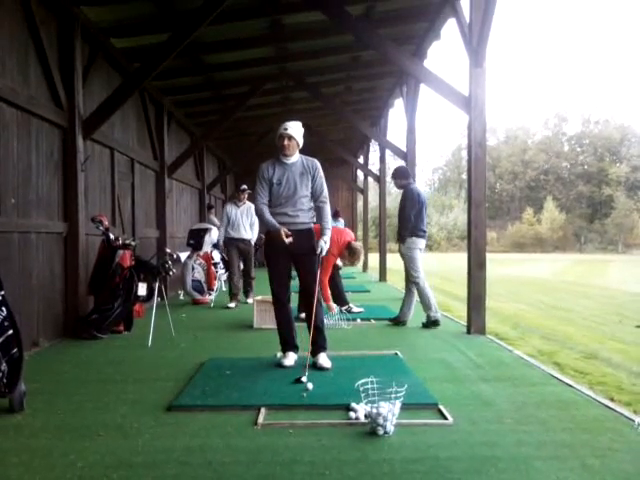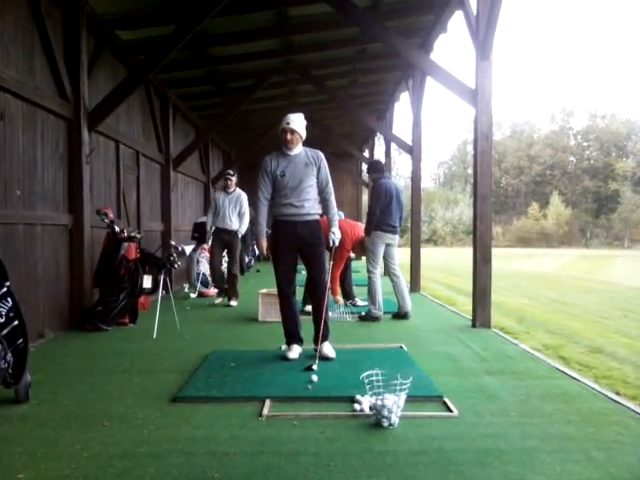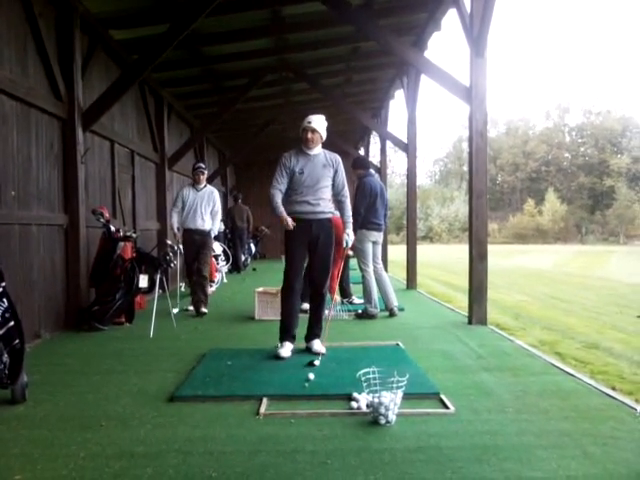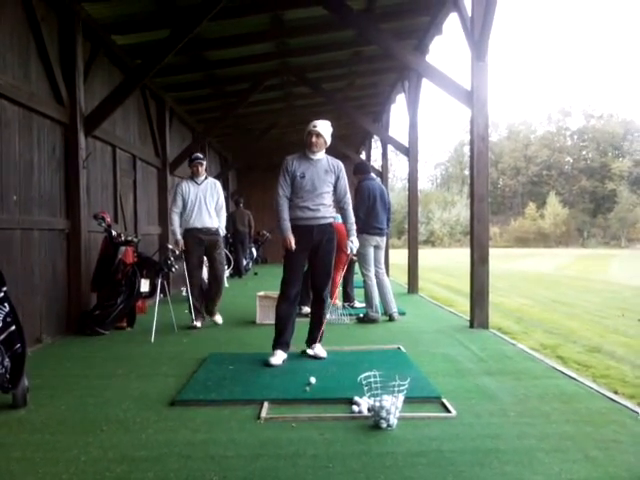
dt=1s
person 1, frame 1
left shoulder: (312, 165)
right shoulder: (266, 168)
left elbow: (322, 201)
right elbow: (261, 203)
left wrist: (326, 233)
right wrist: (276, 228)
left hip: (304, 235)
right hip: (276, 237)
left knee: (311, 293)
right knee: (280, 295)
left ankle: (319, 350)
right ankle: (289, 349)
person 1, frame 2
left shoulder: (316, 158)
right shoulder: (270, 162)
left elbow: (327, 193)
right elbow: (263, 199)
left wrist: (334, 224)
right wrist: (261, 234)
left hip: (311, 227)
right hip: (282, 229)
left knee: (319, 283)
right knee: (285, 288)
left ankle: (322, 339)
right ankle: (293, 341)
person 1, frame 3
left shoulder: (333, 160)
right shoulder: (288, 159)
left elbow: (342, 194)
right elbow: (276, 189)
left wrist: (348, 226)
right wrist: (281, 213)
left hip: (323, 225)
right hip: (296, 225)
left knee: (320, 284)
right knee: (292, 282)
left ankle: (314, 337)
right ankle: (287, 338)
person 1, frame 4
left shoulder: (336, 166)
right shoulder: (291, 163)
left elbow: (344, 201)
right elbow: (282, 198)
left wrist: (352, 233)
right wrist: (286, 231)
left hip: (325, 231)
right hip: (298, 230)
left knee: (321, 289)
right knee: (290, 289)
left ankle: (314, 341)
right ankle: (281, 346)
person 2, frame 1
left shoulder: (409, 192)
right shoulder: (417, 191)
left elbow: (407, 218)
left wrist: (401, 238)
left hip: (411, 239)
right hip: (418, 238)
left knee: (417, 278)
right knee: (411, 279)
left ankle: (433, 316)
right ankle: (403, 316)
person 2, frame 2
left shoulder: (379, 185)
right shoulder: (395, 186)
left elbow: (374, 211)
right elbow: (401, 211)
left wrist: (368, 231)
right wrist: (397, 228)
left hip: (379, 233)
right hip: (393, 234)
left knee: (374, 272)
right knee: (394, 270)
left ankle: (375, 312)
right ankle: (405, 308)
person 2, frame 3
left shoulder: (364, 183)
right shoulder: (379, 183)
left elbow: (359, 210)
right elbow: (385, 209)
left wrist: (353, 231)
left hip: (364, 231)
right hip: (378, 231)
left knee: (367, 270)
right knee: (378, 268)
left ankle: (371, 309)
right ankle: (392, 305)
person 2, frame 4
left shoulder: (363, 187)
right shoulder: (381, 187)
left elbow: (358, 214)
right elbow: (388, 212)
left hip: (366, 235)
right hip: (381, 235)
left knee: (368, 274)
right knee: (380, 272)
left ankle: (373, 313)
right ankle: (392, 311)
person 3, frame 1
left shoulder: (251, 207)
right shoulder: (228, 207)
left elbow: (255, 225)
right elbow: (223, 225)
left wrist: (252, 240)
right wrist: (221, 242)
left hip: (247, 241)
right hip: (232, 241)
left knee: (248, 270)
right knee: (233, 270)
left ankle: (248, 294)
right ankle: (234, 298)
person 3, frame 2
left shoulder: (241, 196)
right shoulder: (217, 194)
left elbow: (245, 217)
right elbow: (211, 213)
left wrist: (239, 233)
right wrist: (208, 229)
left hip: (233, 234)
right hip: (219, 233)
left knee: (233, 266)
right knee: (214, 263)
left ankle: (233, 296)
right ankle: (222, 290)
person 3, frame 3
left shoulder: (213, 192)
right shoulder: (184, 191)
left elbow: (217, 215)
right elbow: (175, 211)
left wrist: (212, 233)
right wrist: (176, 230)
left hip: (205, 234)
right hip: (188, 234)
left knee: (203, 269)
right knee: (190, 269)
left ankle: (201, 304)
right ankle: (196, 299)
person 3, frame 4
left shoulder: (215, 185)
right shoulder: (183, 186)
left elbow: (221, 210)
right elbow: (175, 212)
left wrist: (220, 231)
right wrist: (178, 235)
left hip: (213, 233)
right hip: (191, 234)
left knee: (218, 273)
right knee: (193, 276)
left ankle: (211, 308)
right ankle: (197, 316)
